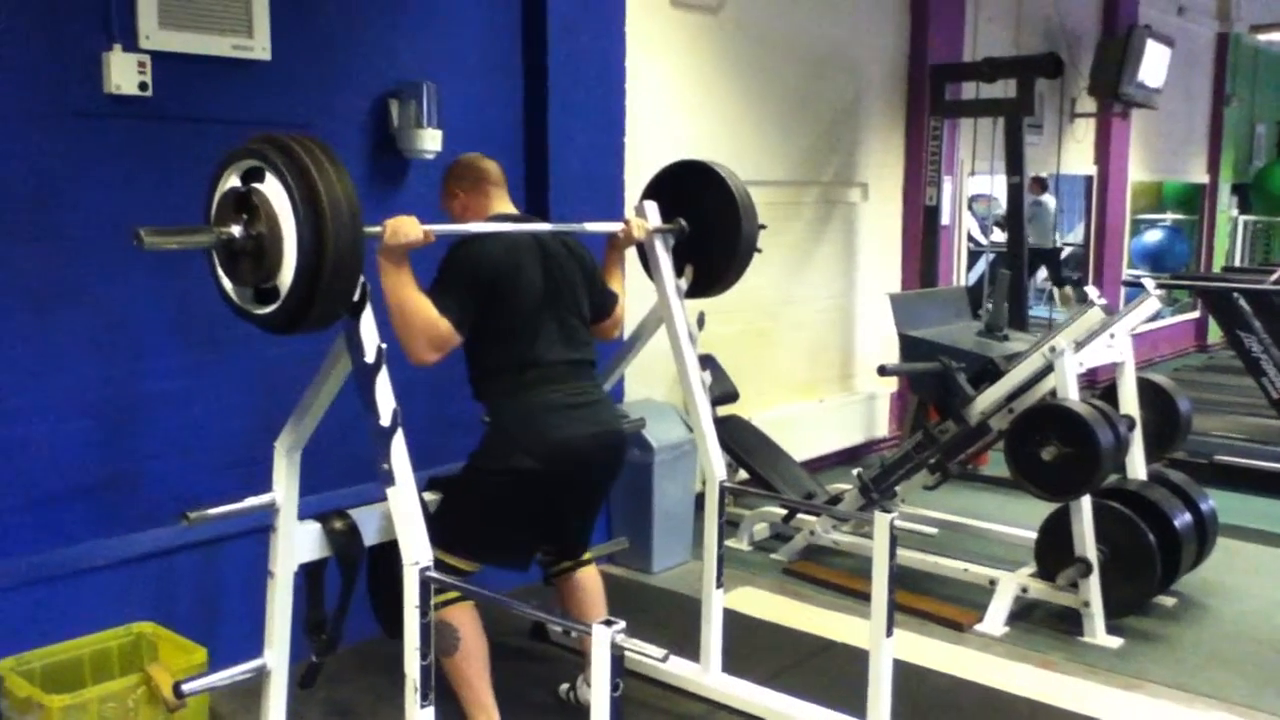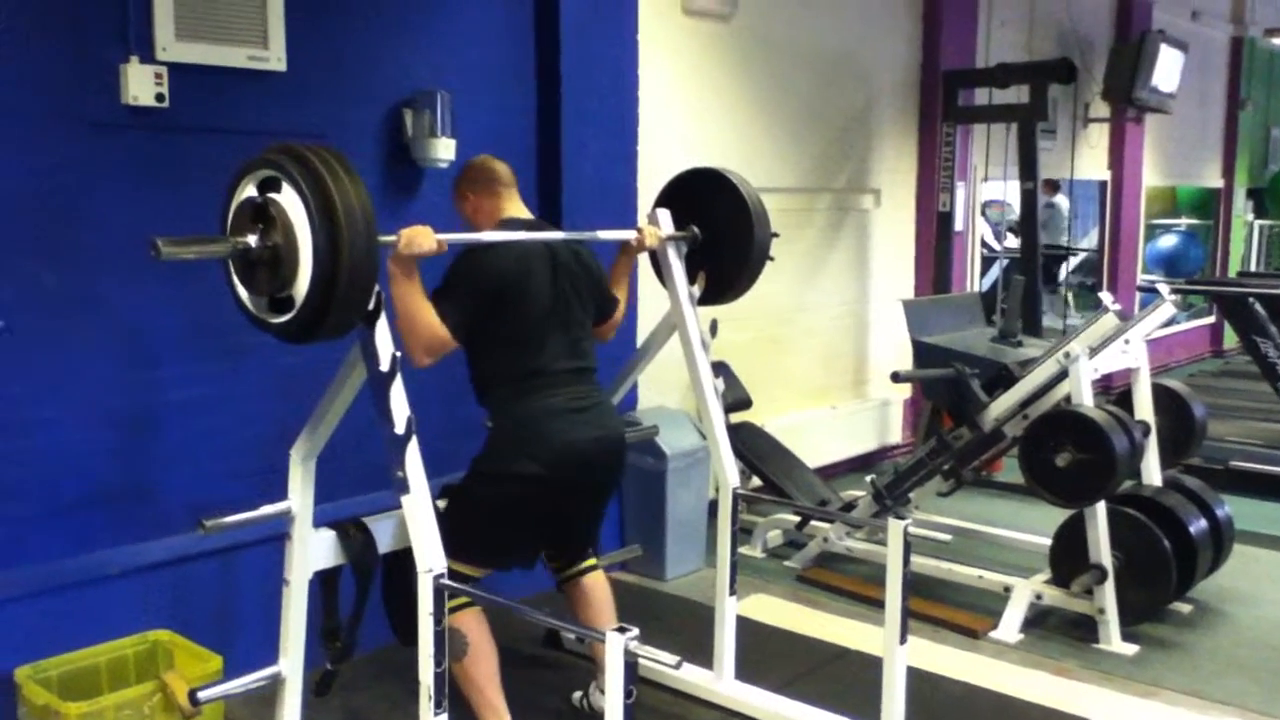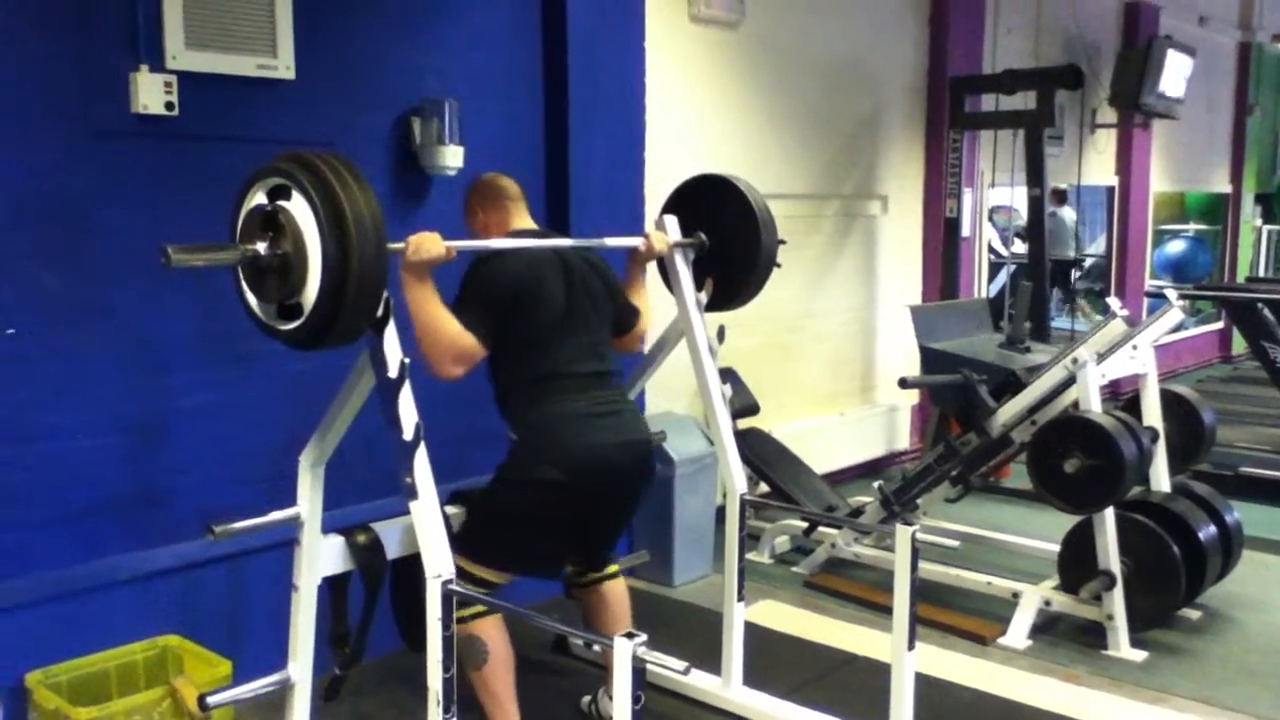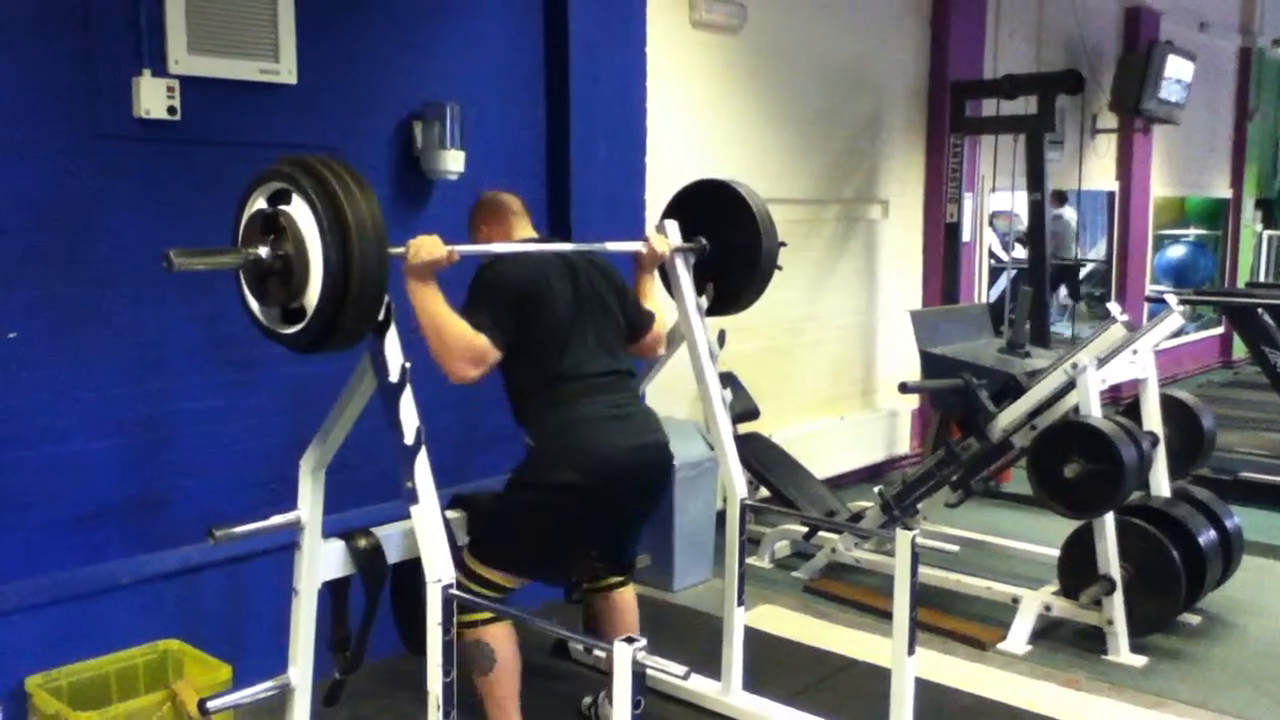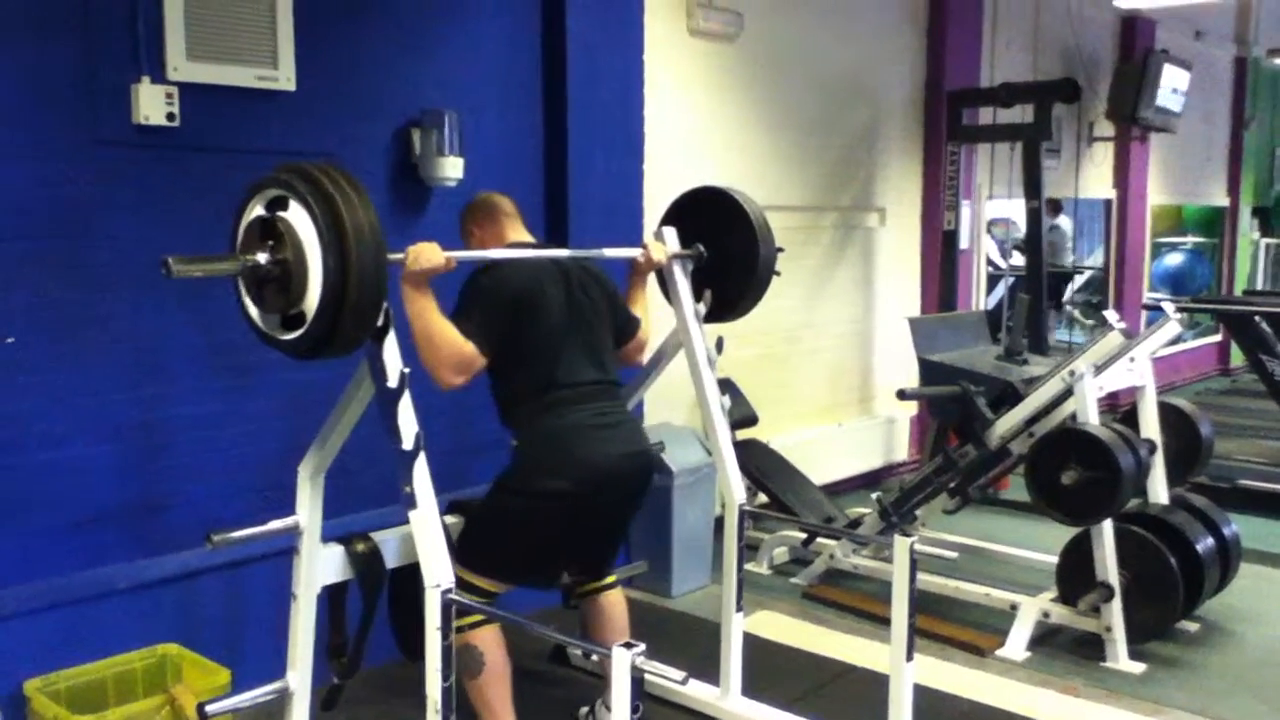
dt=0.3s
person 1, frame 1
left shoulder: (475, 251)
right shoulder: (568, 244)
left elbow: (426, 345)
right elbow: (609, 324)
left wrist: (392, 260)
right wrist: (620, 249)
left hip: (532, 440)
right hip: (601, 429)
left knee: (437, 575)
right knee: (568, 551)
person 1, frame 2
left shoulder: (484, 258)
right shoulder: (575, 251)
left elbow: (425, 348)
right elbow: (606, 326)
left wrist: (403, 270)
right wrist: (628, 256)
left hip: (532, 444)
right hip: (602, 432)
left knee: (447, 582)
right knee: (575, 556)
person 1, frame 3
left shoulder: (496, 268)
right shoulder: (588, 260)
left elbow: (451, 359)
right elbow: (632, 337)
left wrist: (416, 275)
right wrist: (641, 264)
left hip: (559, 452)
right hip: (630, 440)
left knee: (463, 587)
right knee: (593, 562)
person 1, frame 4
left shoulder: (503, 274)
right shoulder: (596, 266)
left elbow: (464, 362)
right elbow: (652, 342)
left wrist: (420, 280)
right wrist: (647, 271)
left hip: (576, 454)
right hip: (648, 446)
left knee: (473, 592)
right knee: (609, 569)
person 1, frame 5
left shoulder: (496, 279)
right shoulder: (587, 271)
left elbow: (452, 368)
right elbow: (634, 349)
left wrist: (416, 287)
right wrist: (641, 278)
left hip: (561, 461)
right hip: (631, 451)
left knee: (462, 595)
right knee: (594, 573)
